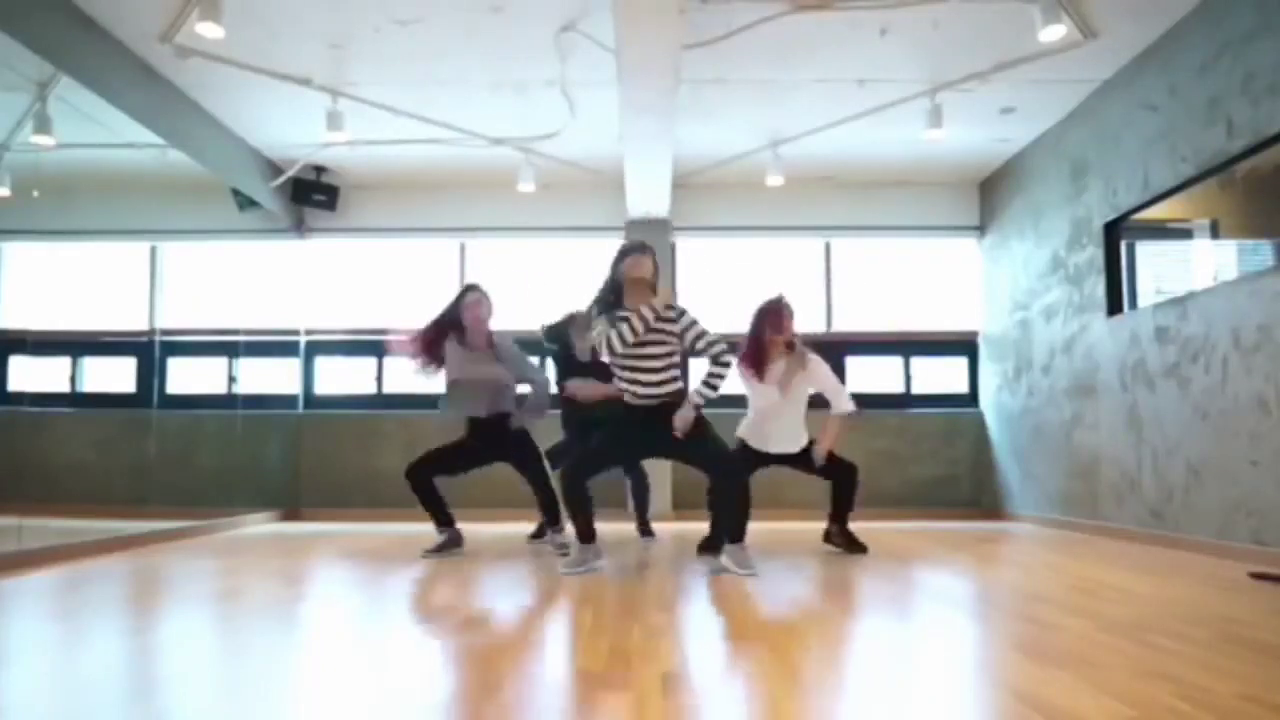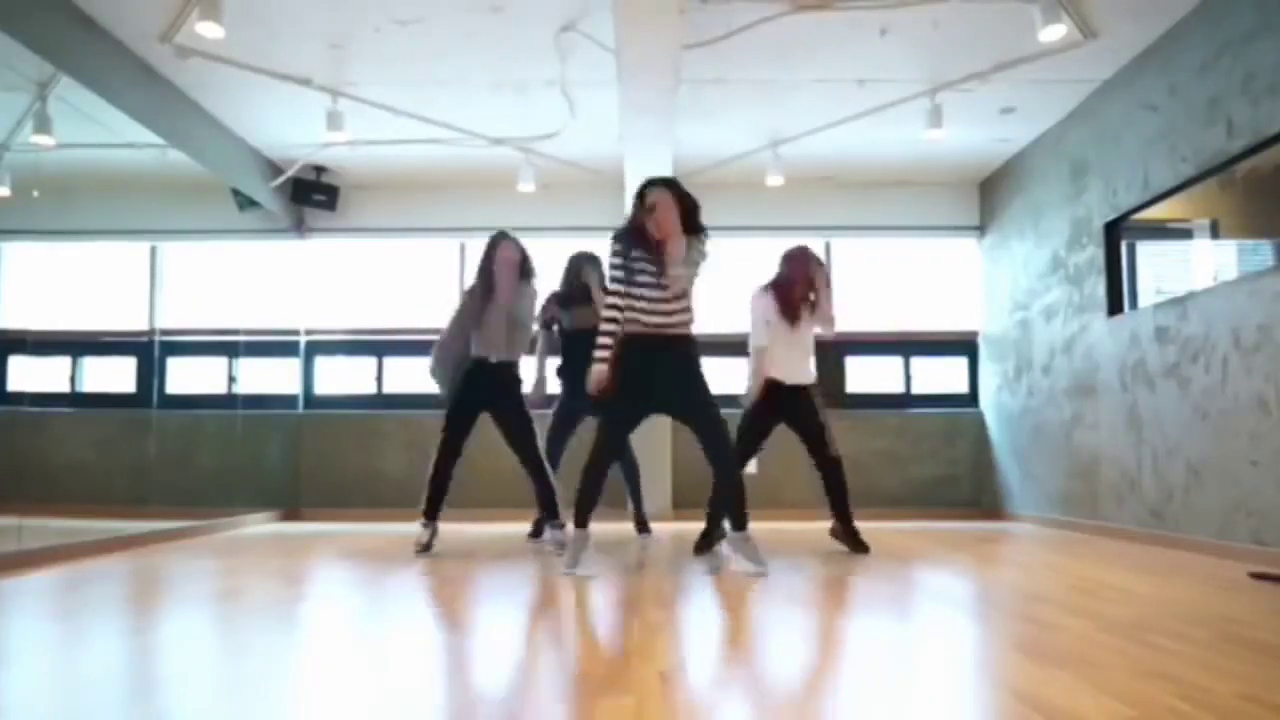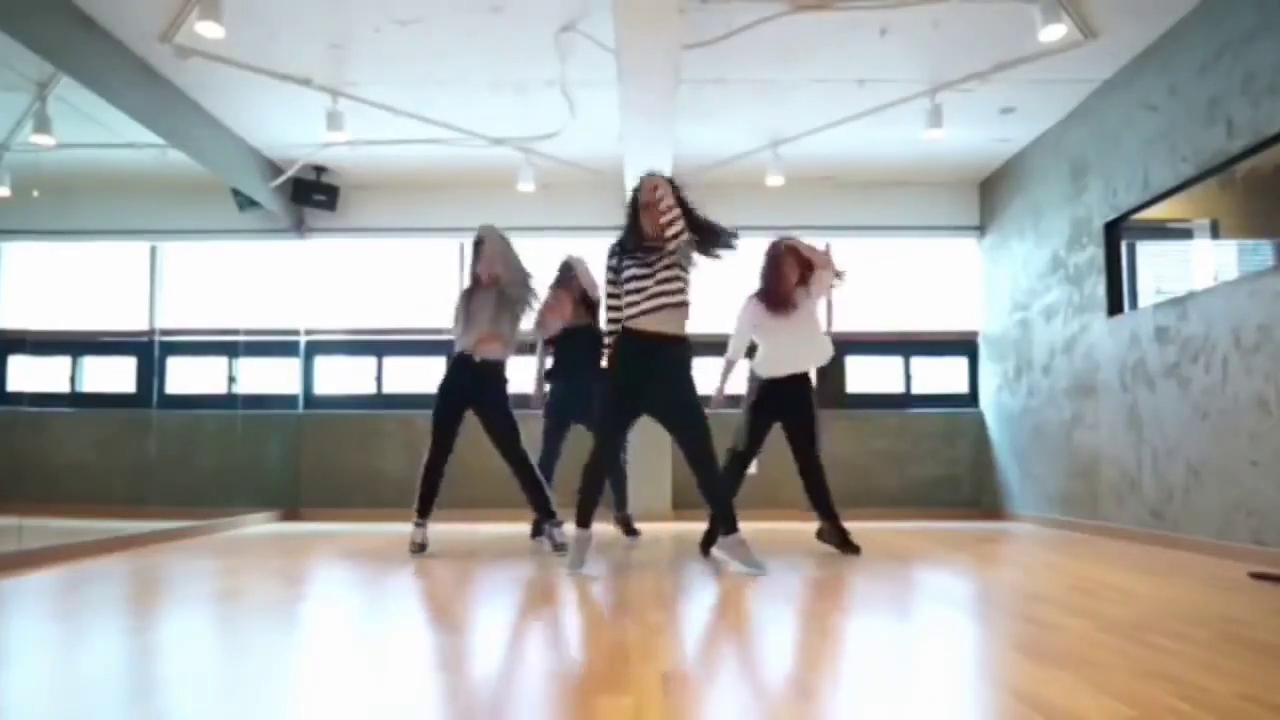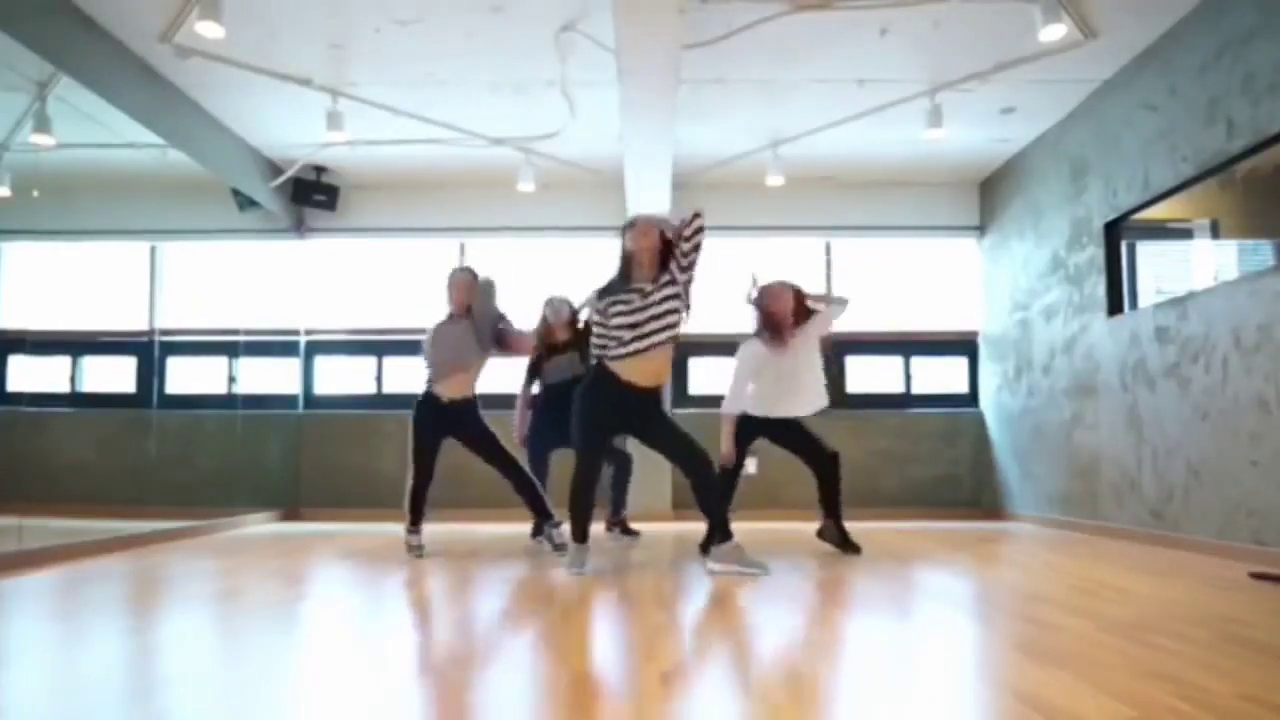
dt=0.3s
person 1, frame 1
left shoulder: (674, 313)
right shoulder: (605, 310)
left elbow: (721, 355)
right elbow: (615, 344)
left wrist: (693, 406)
right wrist: (646, 313)
left hip: (677, 418)
right hip: (631, 420)
left knee: (729, 471)
right knee: (572, 471)
left ankle: (734, 547)
right ankle: (588, 547)
person 1, frame 2
left shoulder: (691, 246)
right shoulder: (626, 248)
left elbow: (677, 283)
right elbow: (614, 303)
left wrist: (673, 232)
right wrist: (601, 360)
left hip: (679, 360)
right hip: (634, 358)
left knee: (721, 447)
right knee: (603, 450)
left ankle: (740, 534)
right ankle: (579, 534)
person 1, frame 3
left shoulder: (683, 242)
right shoulder: (621, 253)
left elbow: (672, 237)
right elbow: (612, 317)
left wrist: (664, 195)
right wrist: (612, 363)
left hip: (672, 359)
right hip: (631, 355)
left knee: (701, 454)
right knee: (604, 450)
left ankle: (729, 539)
right ankle: (580, 537)
person 1, frame 4
left shoulder: (676, 278)
right shoulder: (607, 296)
left elbow: (694, 224)
right elbow: (597, 349)
left wrist: (667, 227)
left hip: (647, 401)
right hip: (603, 392)
left knee: (700, 465)
right knee: (586, 471)
left ankle: (723, 546)
right ankle: (579, 546)
person 2, frame 1
left shoulder: (505, 347)
right shoulder: (453, 344)
left elbow: (540, 385)
right elbow: (458, 372)
left wrist: (526, 416)
right wrist: (497, 374)
left hip: (509, 430)
right hip: (478, 434)
left knee: (537, 471)
right knee: (417, 473)
left ankle: (556, 530)
right ankle: (450, 533)
person 2, frame 2
left shoulder: (524, 296)
right shoulder: (476, 297)
left elbow: (521, 318)
right elbow: (454, 340)
right wrist: (446, 379)
left hip: (504, 380)
right hip: (472, 379)
left knee: (530, 455)
right knee: (447, 452)
left ankle: (555, 525)
right ankle: (429, 523)
person 2, frame 3
left shoulder: (511, 291)
right shoulder: (467, 297)
left elbow: (513, 270)
left wrist: (493, 238)
left hip: (490, 379)
right hip: (459, 374)
left knee: (515, 455)
right knee: (438, 452)
left ankle: (551, 523)
right ankle: (420, 524)
person 2, frame 4
left shoulder: (481, 324)
right shoulder: (439, 329)
left hip: (464, 411)
right hip: (430, 408)
left knee: (509, 465)
right knee: (422, 473)
left ankle: (549, 524)
right ankle: (414, 531)
person 3, frame 1
left shoulder: (807, 361)
right shoulder: (747, 363)
left elbow: (843, 401)
right elbow: (767, 400)
left wrist: (826, 440)
right wrist: (791, 371)
left hip: (794, 444)
right hip: (754, 444)
left knee: (847, 472)
left ankle: (837, 529)
person 3, frame 2
left shoulder: (809, 307)
right shoulder: (765, 298)
left elbow: (828, 325)
right elbow: (758, 340)
left wrist: (823, 287)
right wrist: (755, 380)
left hip: (802, 392)
right hip: (769, 391)
left knee: (829, 460)
right knee: (734, 457)
left ankle: (843, 524)
right ankle: (713, 524)
person 3, frame 3
left shoulder: (808, 294)
right shoulder: (757, 304)
left elbow: (828, 268)
right elbow: (736, 347)
left wrist: (799, 246)
right wrist: (721, 385)
left hip: (799, 386)
right hip: (767, 386)
left knee: (808, 458)
right knee: (740, 456)
left ankle: (830, 526)
right ankle: (716, 527)
person 3, frame 4
left shoulder: (809, 329)
right shoulder: (755, 346)
left elbow: (841, 304)
right elbow: (735, 394)
left wrist: (807, 298)
right wrist: (726, 439)
left hip: (785, 417)
right hip: (750, 415)
left knee: (827, 459)
right knee: (730, 466)
left ankle: (832, 526)
person 4, frame 1
left shoulder: (605, 360)
right shoulder: (563, 355)
right elbow: (571, 389)
right wrist: (605, 389)
right hip: (578, 433)
left knee: (635, 471)
left ankle: (643, 522)
right ankle: (548, 521)
person 4, frame 2
left shoulder: (605, 301)
right shoulder: (559, 300)
right elbow: (545, 332)
left wrist: (593, 285)
right wrist: (540, 375)
right hip: (573, 390)
left knee: (622, 448)
right knee: (551, 450)
left ankle: (639, 513)
right ankle: (545, 518)
person 4, frame 3
left shoulder: (589, 304)
right shoulder: (551, 309)
left elbow: (593, 291)
right elbow: (543, 347)
left wrist: (579, 265)
right wrist: (539, 385)
left hip: (593, 391)
right hip: (562, 392)
right knee: (548, 456)
left ankle: (622, 515)
right ankle: (542, 519)
person 4, frame 4
left shoulder: (584, 339)
right shoulder: (541, 348)
right elbow: (527, 387)
right wrist: (520, 426)
right hip: (545, 423)
left knee: (622, 460)
right knee: (537, 472)
left ankle: (616, 519)
right ankle: (541, 522)
